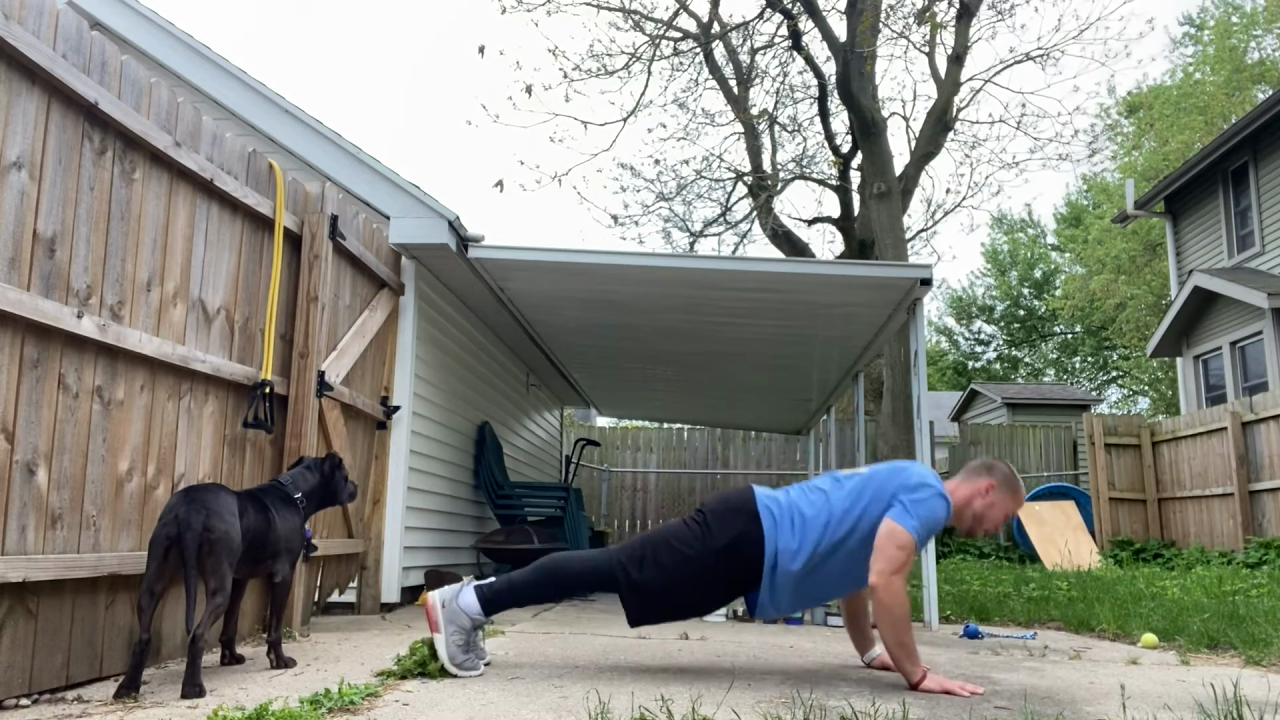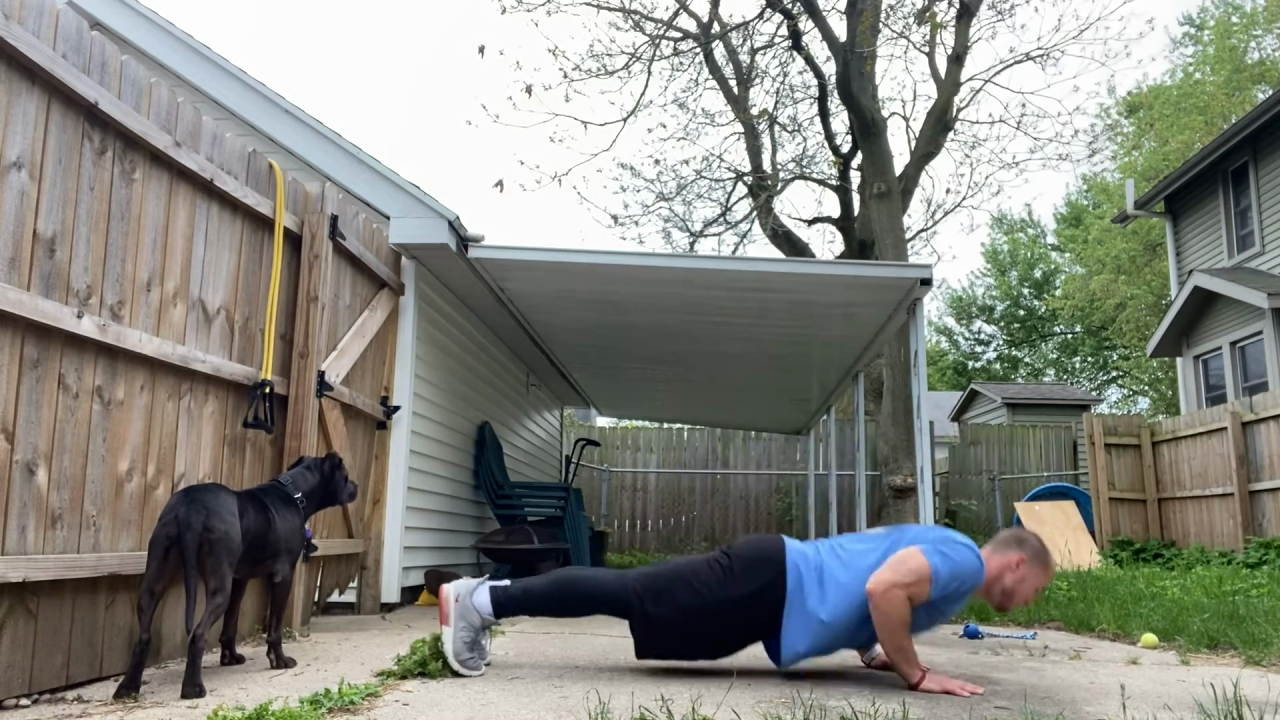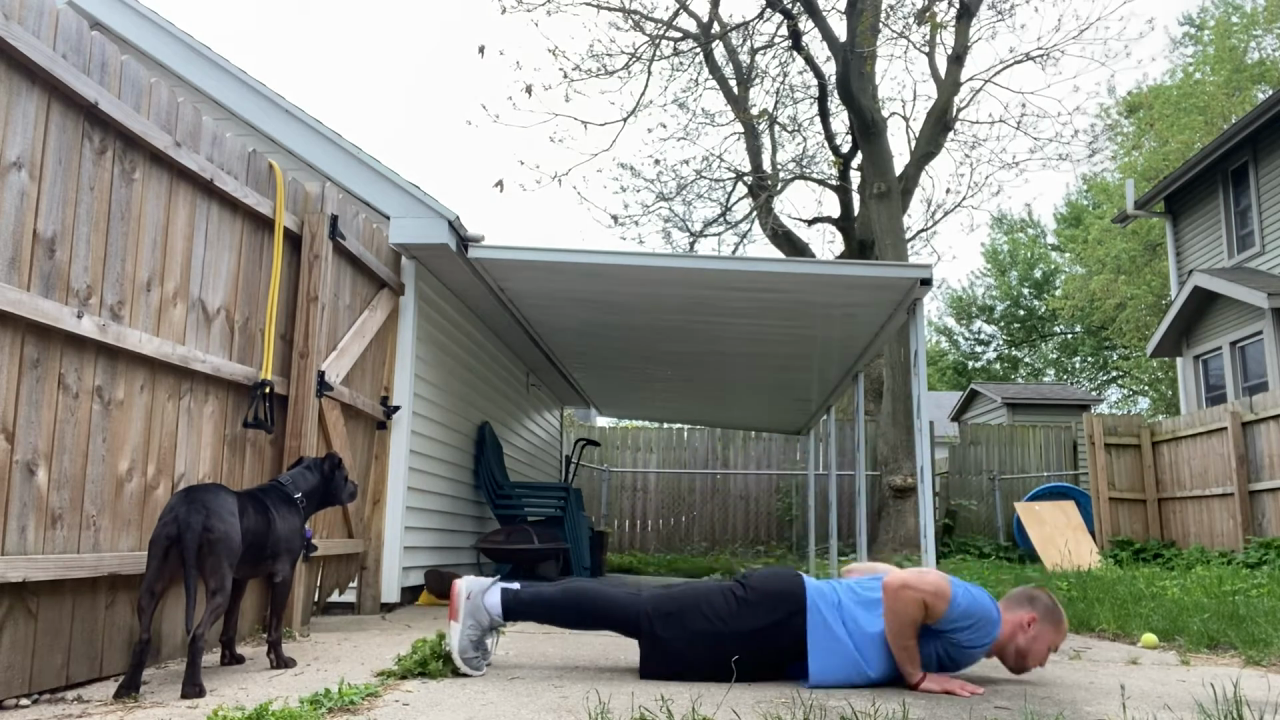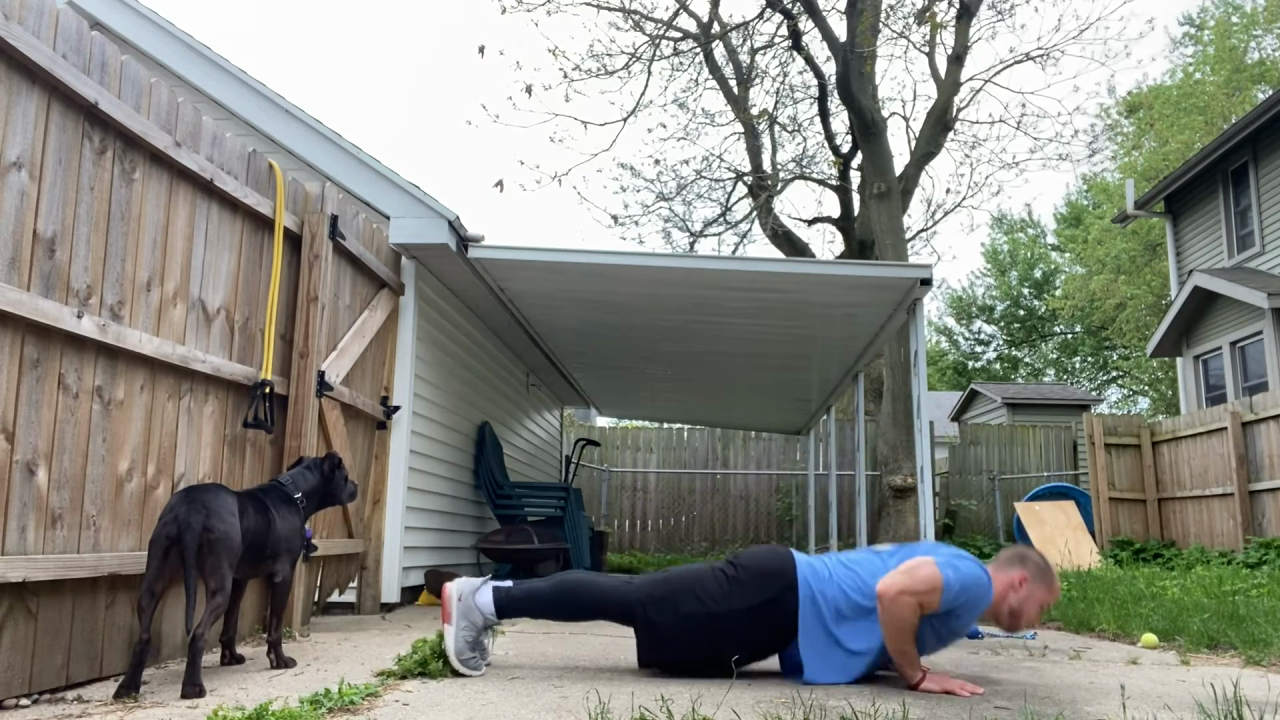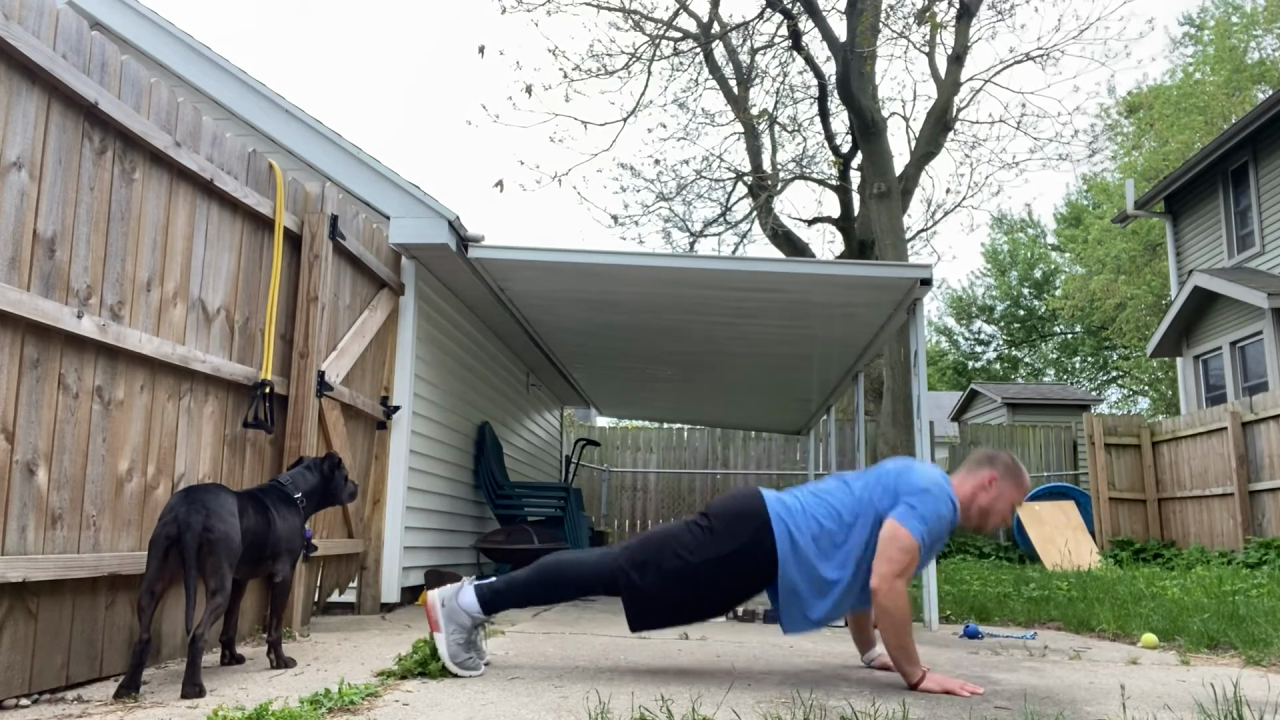
dt=0.2s
person 1, frame 1
left shoulder: (913, 491)
right shoulder: (929, 496)
left elbow: (841, 548)
right elbow: (884, 582)
left wrist: (867, 648)
right wrist: (915, 672)
left hip: (755, 536)
right hip: (748, 535)
left knee: (611, 571)
right knee: (614, 571)
left ankle: (470, 598)
right ankle: (467, 601)
person 1, frame 2
left shoulder: (943, 551)
right shoulder: (961, 566)
right elbow: (884, 588)
left wrist: (870, 649)
right wrist: (912, 670)
left hip: (779, 580)
right hip: (771, 586)
left knee: (626, 590)
right knee: (629, 595)
left ankle: (485, 596)
right ankle: (480, 598)
person 1, frame 3
left shoulder: (960, 607)
right shoulder: (981, 616)
left elbow: (858, 570)
right elbow: (899, 586)
left wrist: (887, 658)
right wrist: (914, 672)
left hip: (794, 613)
right hip: (787, 621)
left knee: (638, 608)
right knee: (638, 615)
left ankle: (496, 594)
right ankle: (491, 597)
person 1, frame 4
left shoulder: (948, 571)
right shoulder: (969, 578)
right elbow: (889, 593)
left wrist: (881, 654)
right wrist: (913, 669)
left hip: (784, 592)
right hip: (777, 598)
left knee: (631, 597)
right knee: (632, 603)
left ankle: (490, 594)
right ankle: (480, 601)
person 1, frame 5
left shoulder: (915, 483)
right shoulder: (932, 497)
left elbow: (864, 577)
right elbow: (883, 584)
left wrist: (870, 649)
right wrist: (913, 671)
left hip: (756, 531)
right hip: (756, 540)
left knee: (614, 568)
right knee: (618, 572)
left ankle: (471, 598)
right ankle: (465, 603)
